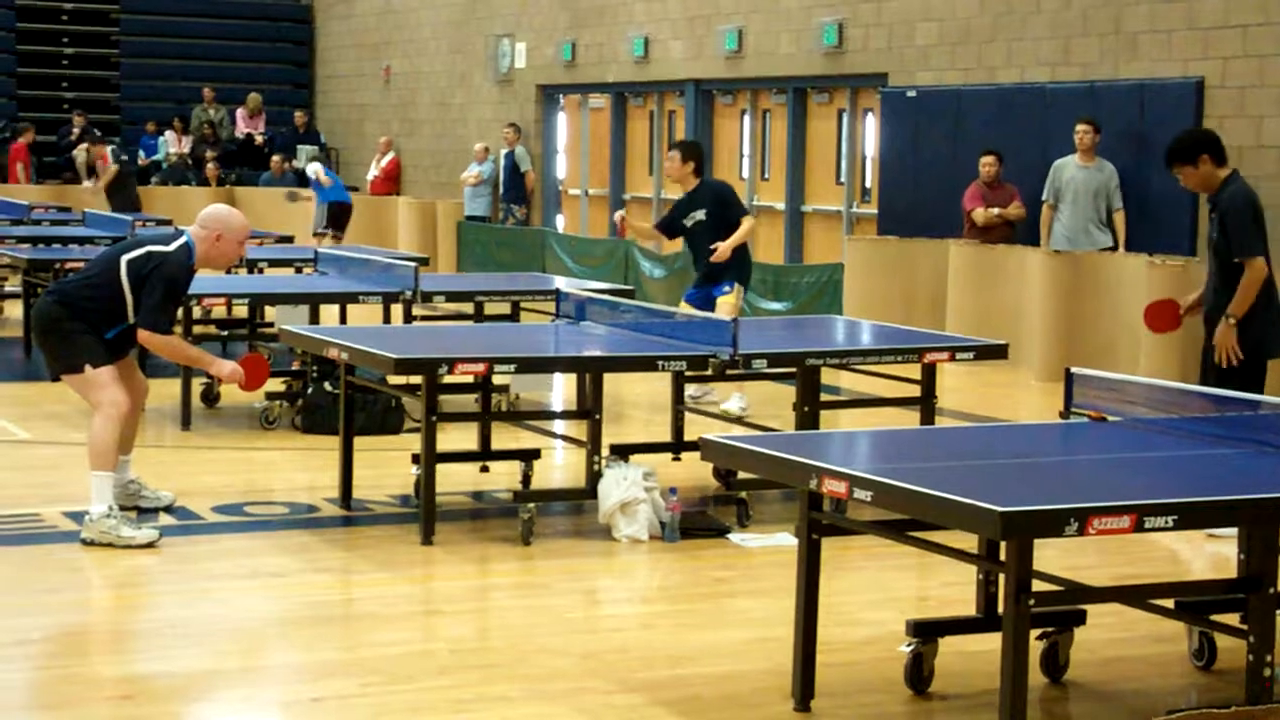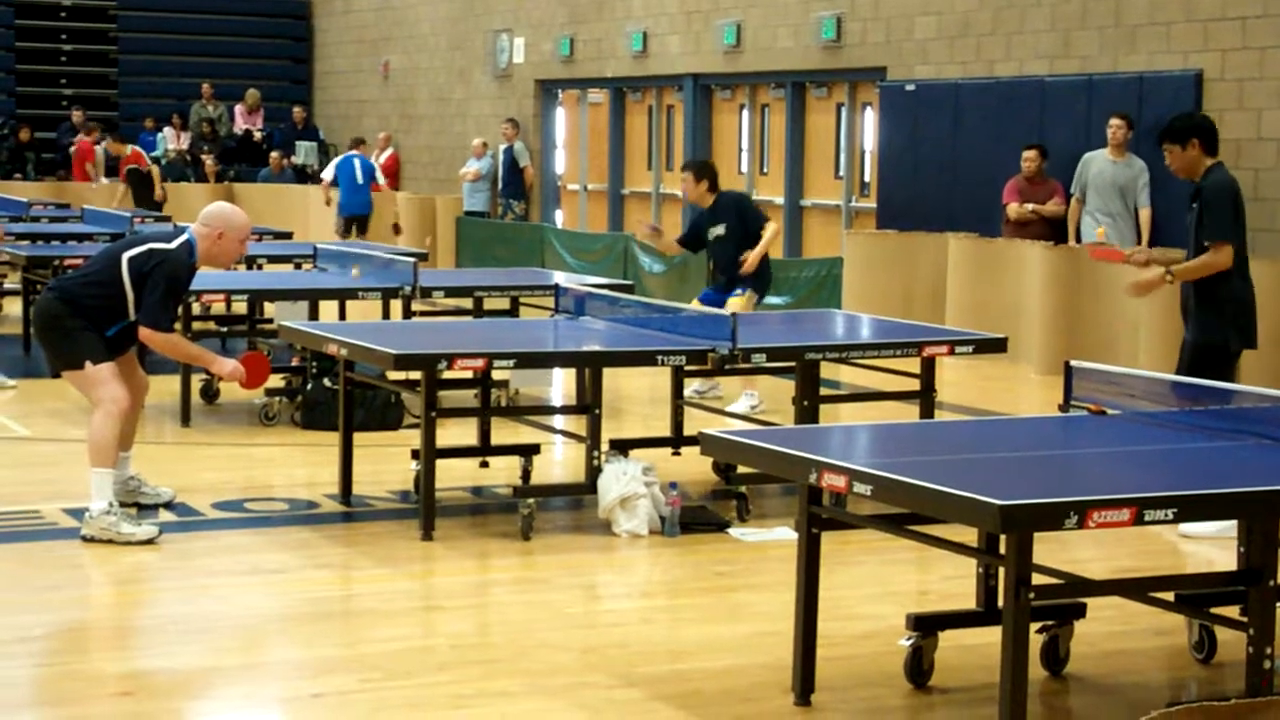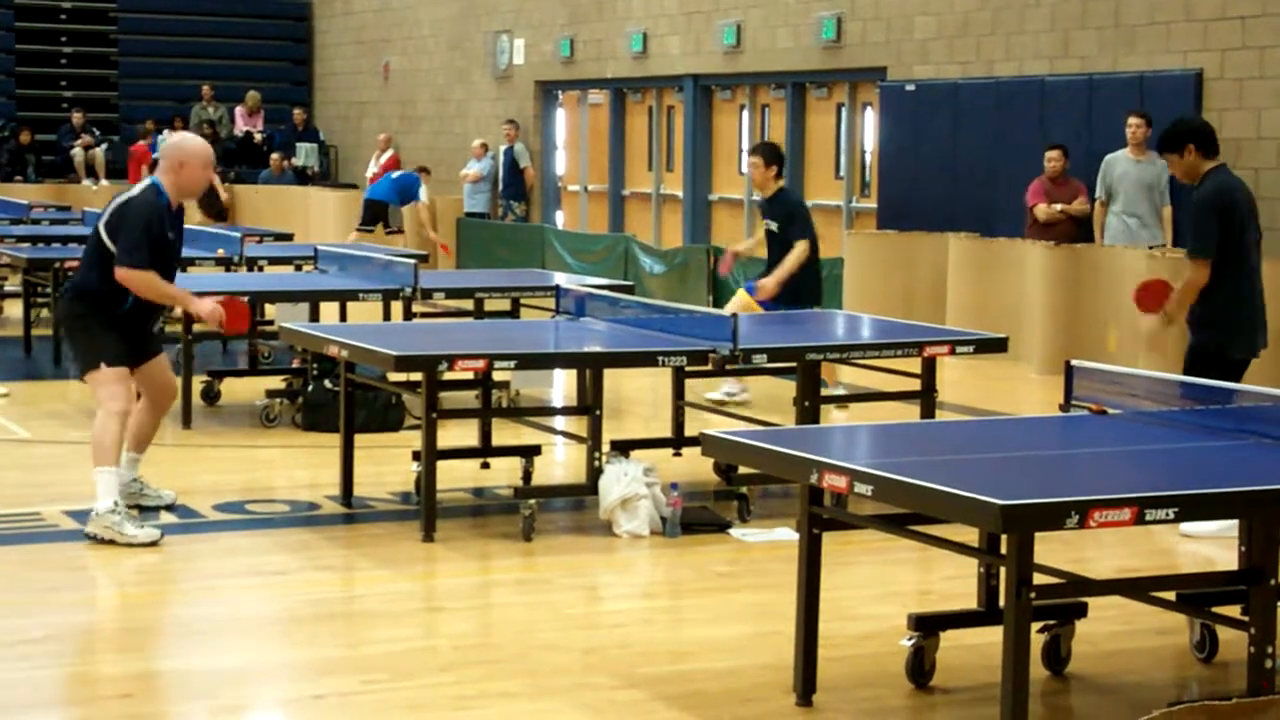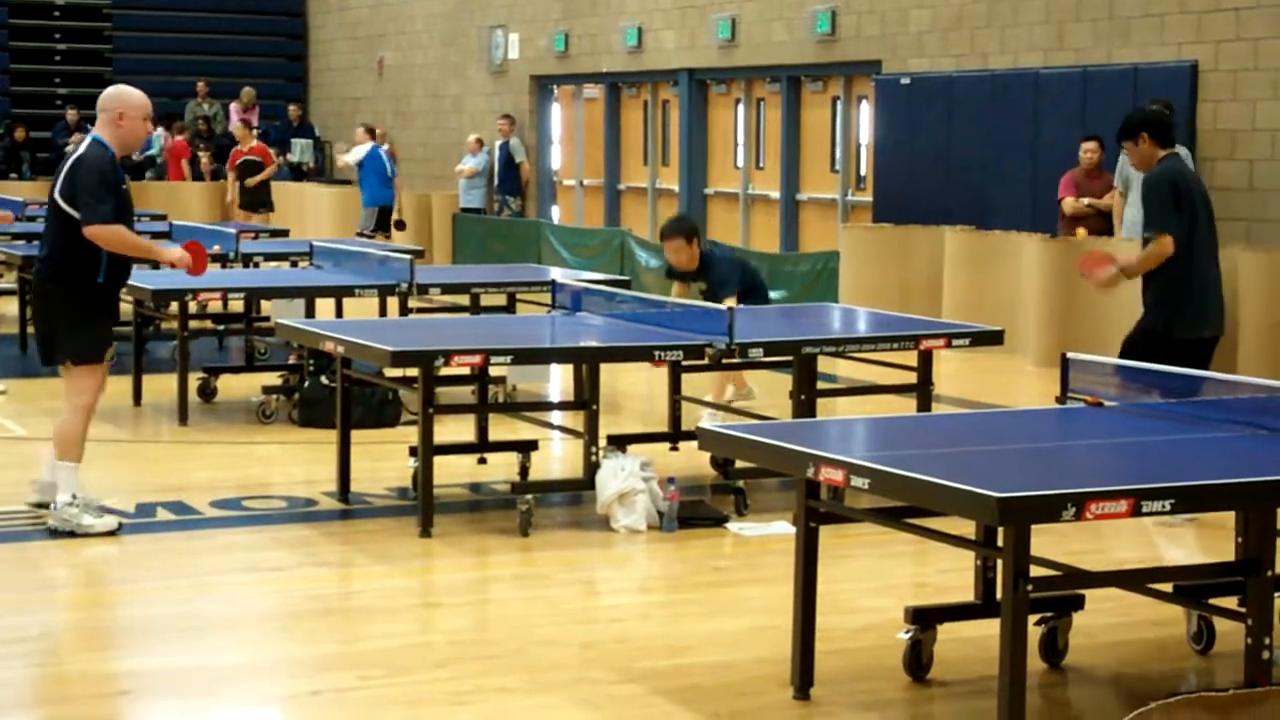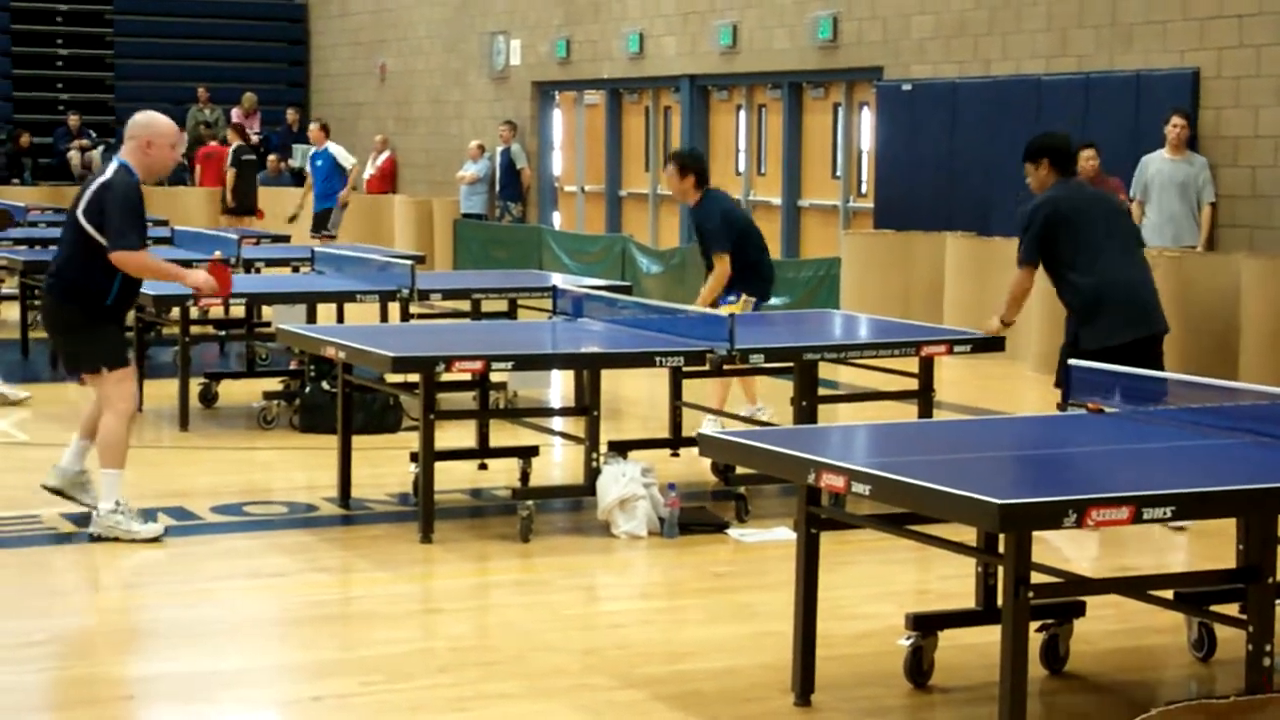
dt=0.7s
person 1, frame 1
left shoulder: (177, 253)
right shoulder: (171, 264)
left elbow: (149, 328)
right elbow: (151, 335)
right wrist: (212, 364)
left hip: (87, 320)
right hip: (62, 320)
left knee: (134, 392)
right knee: (113, 404)
left ankle: (122, 485)
right ankle: (100, 516)
person 1, frame 2
left shoulder: (178, 250)
right shoulder: (172, 262)
left elbow: (151, 325)
right elbow: (153, 333)
right wrist: (213, 362)
left hip: (87, 316)
right hip: (63, 316)
left knee: (135, 388)
right knee: (113, 401)
left ankle: (122, 481)
right ankle: (101, 513)
person 1, frame 3
left shoulder: (171, 207)
right shoulder: (142, 206)
right elbow: (128, 273)
left wrist: (170, 306)
right wrist: (192, 304)
left hip: (129, 315)
right hip: (91, 313)
left knee: (162, 389)
right knee: (115, 402)
left ankle: (127, 481)
right ankle: (106, 511)
person 1, frame 4
left shoulder: (98, 159)
right shoulder: (94, 162)
right elbow: (97, 229)
right wrist: (160, 252)
left hip: (81, 290)
right hip: (69, 293)
left knee: (87, 386)
right knee: (82, 394)
left ankle: (51, 482)
right ankle: (65, 504)
person 1, frame 5
left shoulder: (119, 181)
right shoulder: (119, 188)
right elbow: (125, 256)
right wrist: (185, 277)
left hip: (86, 305)
right hip: (78, 310)
left knee: (113, 392)
right knee: (122, 399)
left ankle: (69, 471)
right ankle: (108, 513)
person 2, frame 1
left shoulder: (1236, 199)
right shoulder: (1222, 199)
left wrist: (1229, 322)
right wrist: (1201, 298)
left hip: (1244, 334)
right hip: (1227, 328)
person 2, frame 2
left shoulder: (1218, 187)
right shoulder: (1208, 188)
left elbow: (1222, 258)
left wrist: (1164, 275)
right wrist: (1160, 261)
left hip: (1220, 323)
right hip: (1207, 321)
person 2, frame 3
left shoulder: (1205, 196)
right shoulder: (1237, 189)
left elbow: (1200, 272)
left wrist: (1167, 315)
right wrist: (1186, 297)
left hip: (1219, 327)
right hip: (1243, 323)
person 2, frame 4
left shoulder: (1158, 180)
right shoulder: (1187, 177)
left elbow: (1164, 248)
left wrist: (1122, 272)
right wrist: (1133, 267)
left hip: (1172, 313)
person 2, frame 5
left shoulder: (1042, 208)
right shoulder: (1111, 200)
left elbow: (1022, 283)
right elbow: (1136, 258)
left wrist: (1004, 321)
left hip: (1096, 323)
right hip: (1146, 318)
person 3, frame 1
left shoulder: (718, 190)
right shoulder: (681, 206)
left elbow: (748, 221)
right elbow: (655, 233)
left wrist: (729, 244)
right wrist: (628, 222)
left hip: (731, 273)
right hip: (705, 277)
left ankle: (738, 397)
right ankle: (702, 388)
person 3, frame 2
left shoulder: (735, 201)
right shoulder: (700, 219)
left elbow: (772, 226)
right elbow: (679, 247)
left wrist: (758, 252)
right wrist: (657, 238)
left hip: (750, 280)
right hip: (722, 282)
left ankle: (751, 396)
right ankle: (708, 382)
person 3, frame 3
left shoulder: (791, 203)
right shoulder: (766, 202)
left elbow: (802, 247)
left wrist: (776, 278)
right wrist: (742, 248)
left hip: (801, 284)
right hip: (769, 279)
right knee: (730, 315)
left ankle: (835, 387)
right ankle: (735, 386)
person 3, frame 4
left shoulder: (719, 265)
right shoulder: (678, 263)
left elbow: (730, 308)
right elbow: (680, 285)
left hip: (751, 301)
left ankle: (713, 412)
right ankle: (741, 388)
person 3, frame 5
left shoulder: (710, 214)
right shoulder: (712, 201)
left elbow: (723, 270)
left wrist: (699, 308)
right wrist: (708, 293)
left hip: (748, 282)
right hip: (748, 277)
left ankle: (714, 419)
right ankle: (754, 408)
